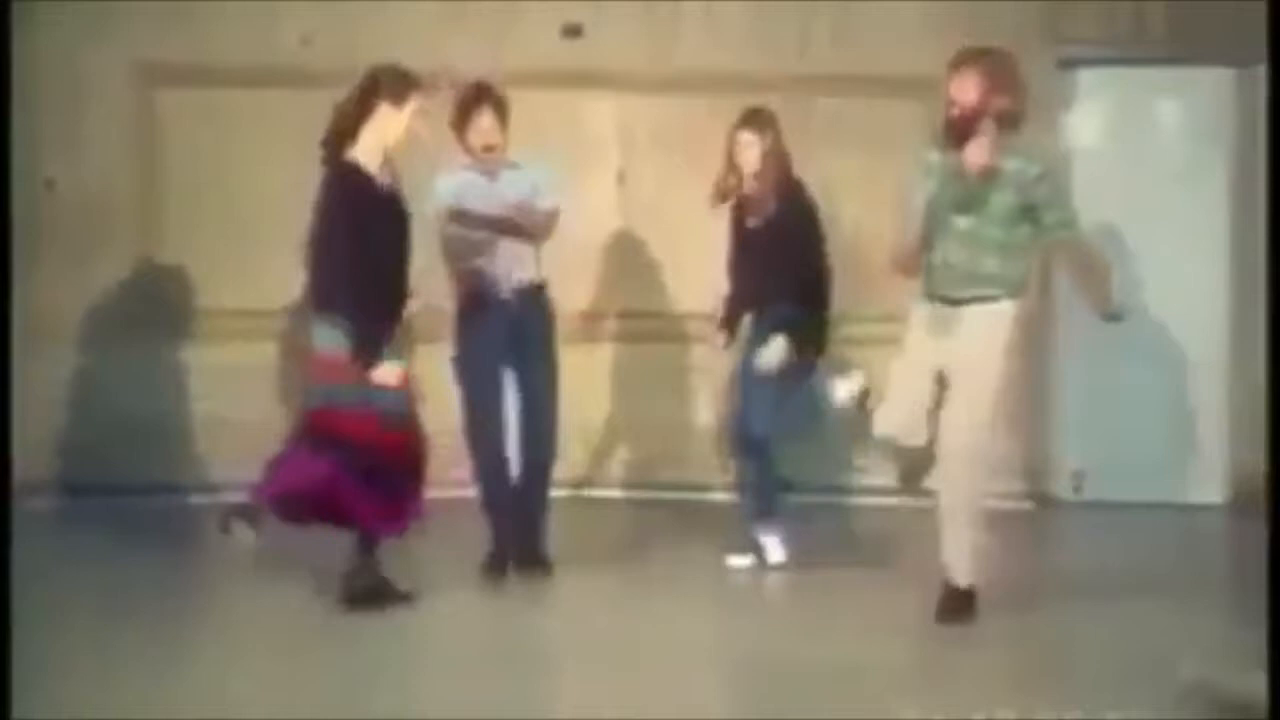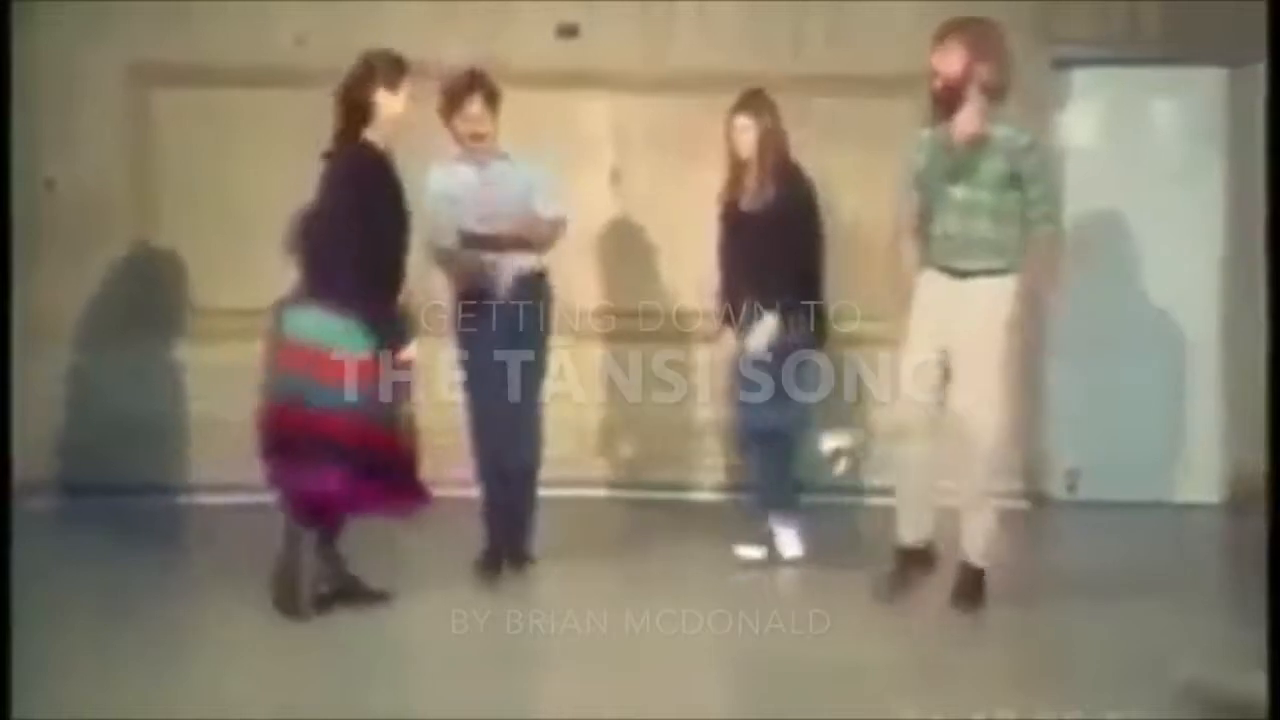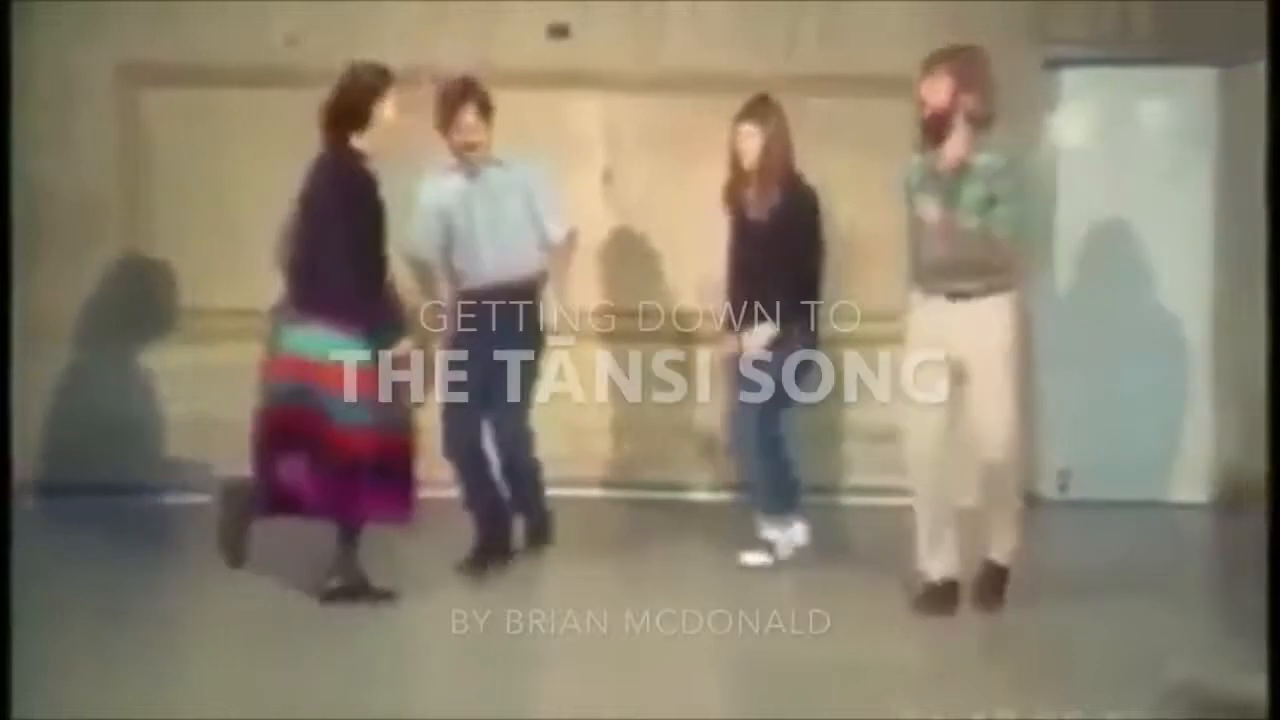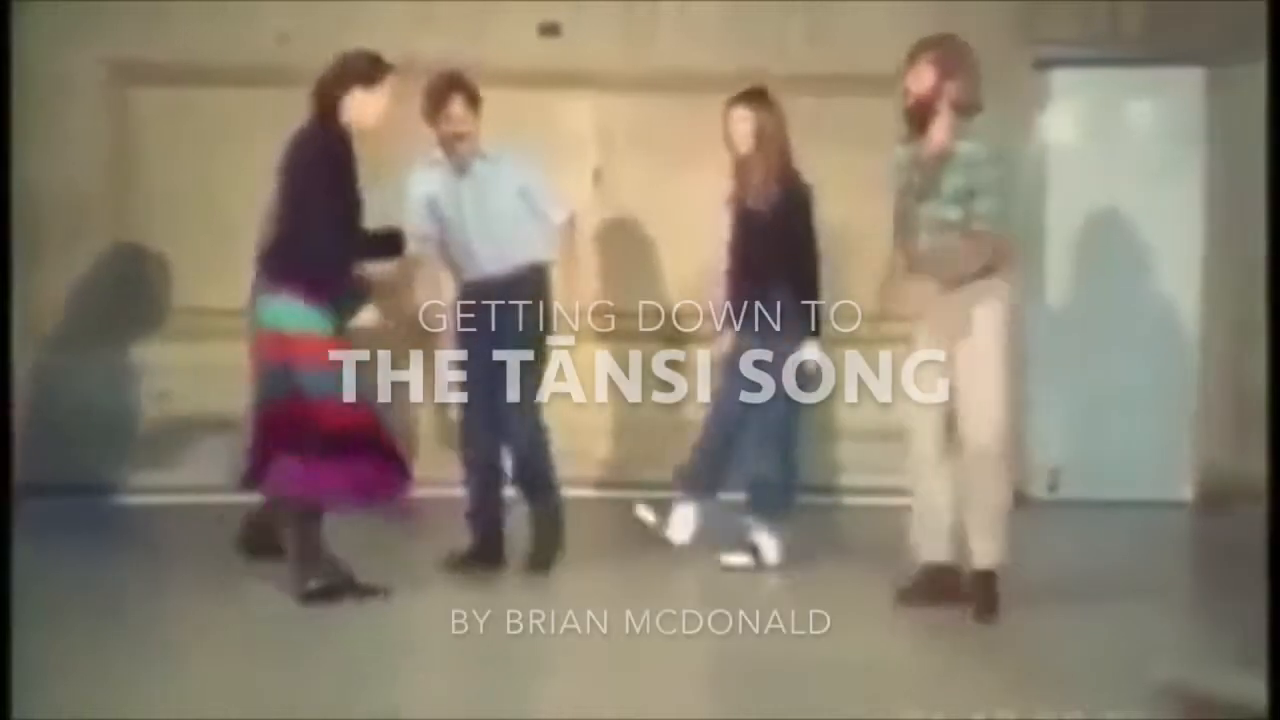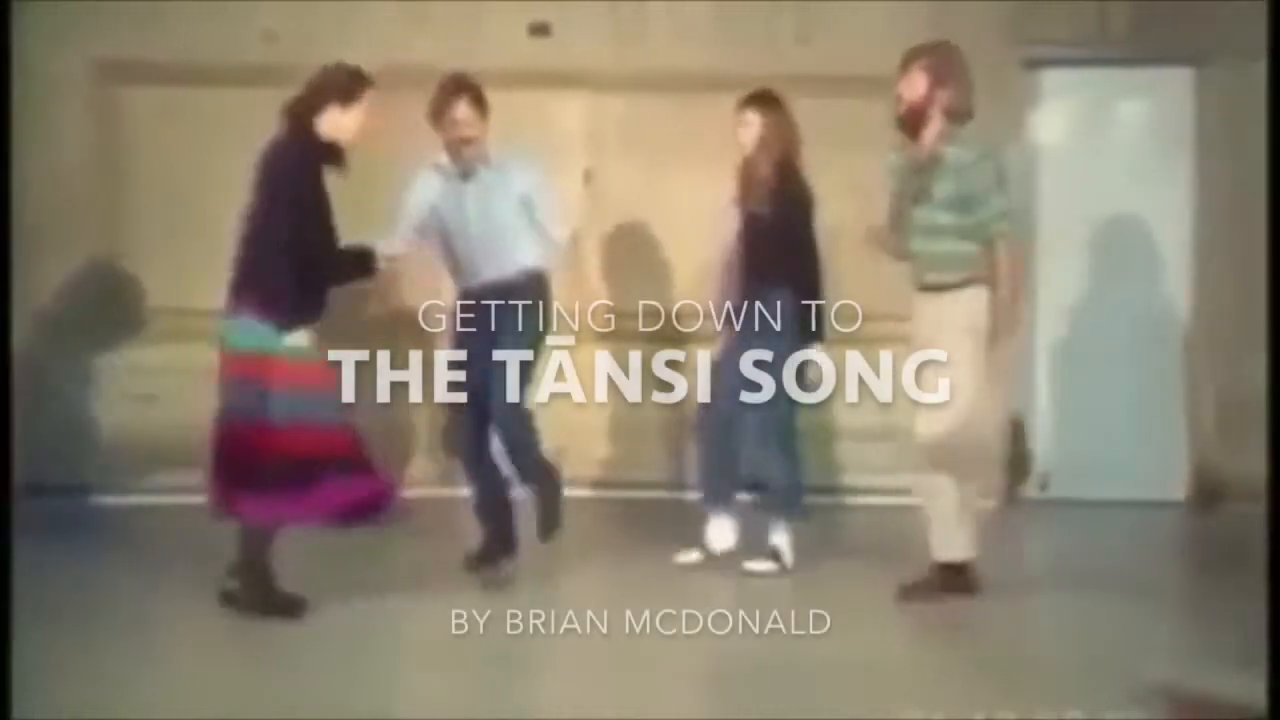
dt=0.2s
person 1, frame 1
left shoulder: (1028, 176)
right shoulder: (936, 164)
left elbow: (1069, 244)
left wrist: (1103, 299)
right wrist: (907, 254)
left hip: (987, 320)
right hip: (932, 313)
left knee: (965, 453)
right knee: (891, 428)
left ankle: (960, 580)
person 1, frame 2
left shoulder: (1017, 147)
right shoulder: (928, 142)
left elbow: (1043, 233)
right wrist: (910, 278)
left hip: (988, 294)
right hip: (935, 292)
left knee: (980, 429)
right knee: (916, 415)
left ankle: (974, 560)
right ankle: (913, 541)
person 1, frame 3
left shoulder: (995, 168)
right shoulder: (917, 168)
left elbow: (1007, 256)
left wrist: (959, 239)
left hip: (986, 313)
right hip: (928, 311)
left knee: (995, 443)
right knee: (924, 445)
left ankle: (997, 559)
right ankle: (938, 573)
person 1, frame 4
left shoulder: (976, 158)
right shoulder: (907, 155)
left elbow: (986, 244)
left wrist: (926, 274)
right wrist: (899, 277)
left hip: (976, 302)
right hip: (931, 304)
left knee: (981, 436)
right knee: (926, 432)
left ankle: (985, 568)
right ankle: (936, 560)
person 1, frame 5
left shoulder: (973, 162)
right shoulder: (904, 161)
left elbow: (1003, 247)
left wrist: (1003, 323)
right wrist: (886, 237)
left hip: (967, 305)
right hip: (928, 303)
left knee: (942, 429)
right knee: (927, 430)
right ankle: (953, 563)
person 2, frame 1
left shoulder: (383, 175)
right shoulder: (345, 182)
right elbow: (342, 274)
right wrist: (374, 354)
left hip: (371, 335)
right hip: (348, 339)
left knee: (388, 449)
left ankle: (364, 571)
person 2, frame 2
left shoulder: (352, 160)
right shoulder: (366, 166)
right elbow: (366, 259)
right wrist: (397, 335)
left hip: (327, 316)
right hip: (337, 324)
left knee: (348, 446)
right knee: (332, 443)
left ankle: (328, 570)
right ankle: (298, 561)
person 2, frame 3
left shoulder: (337, 170)
right shoulder: (346, 174)
right elbow: (352, 265)
right wrist: (392, 328)
left hip: (314, 328)
right hip: (332, 334)
left knee: (357, 449)
right knee: (355, 447)
left ankle: (345, 569)
right ankle: (255, 499)
person 2, frame 4
left shoulder: (324, 148)
right shoulder: (321, 145)
left elbow: (334, 236)
right elbow: (316, 229)
left wrist: (400, 241)
right wrist: (355, 299)
left hip: (297, 303)
right hip: (298, 307)
left knee: (304, 428)
right knee: (321, 428)
left ankle: (317, 566)
right ankle: (291, 543)
person 2, frame 5
left shoulder: (300, 156)
right shoulder: (292, 158)
right elbow: (274, 242)
left wrist: (373, 257)
right wrist: (291, 320)
left hip: (268, 324)
right hip: (268, 325)
left knee: (291, 445)
right knee: (284, 445)
left ankle: (252, 570)
right ankle: (246, 578)
person 3, frame 1
left shoulder: (530, 179)
right shoulder: (449, 186)
left elbow: (544, 224)
right elbow: (454, 251)
left wrist: (488, 219)
left hip: (529, 305)
right hip: (480, 310)
left knee: (540, 427)
right knee: (485, 429)
left ankle: (529, 540)
right ankle: (503, 540)
person 3, frame 2
left shoulder: (525, 171)
right shoulder: (442, 178)
left elbow: (551, 227)
right elbow: (441, 248)
left wrist: (506, 233)
right wrist: (471, 263)
left hip: (527, 297)
right hip: (478, 302)
left knee: (523, 417)
right knee: (488, 422)
left ankle: (516, 536)
right ankle: (499, 537)
person 3, frame 3
left shoulder: (523, 178)
right shoulder: (436, 188)
left elbow: (561, 237)
right elbow: (424, 258)
left wrist: (548, 287)
right wrist: (443, 305)
left hip: (520, 306)
right hip: (472, 310)
left knee: (506, 415)
right knee: (458, 428)
left ankle: (530, 506)
right ankle: (492, 536)
person 3, frame 4
left shoulder: (512, 168)
right shoulder: (425, 180)
left elbow: (562, 222)
right elbow: (415, 239)
left hip: (522, 291)
right hip: (475, 299)
left knee: (517, 406)
right knee: (478, 419)
left ankle: (546, 522)
right ankle: (488, 537)
person 3, frame 5
left shoulder: (519, 173)
right shoulder: (429, 185)
left elbow: (559, 237)
right elbow: (401, 242)
left hip: (522, 297)
right hip: (475, 305)
left knee: (503, 400)
right knee: (467, 424)
left ankle: (542, 479)
right ankle: (498, 533)
person 4, frame 1
left shoulder: (793, 203)
right shoulder: (744, 206)
left elbow: (811, 276)
left wrist: (789, 337)
right wrist: (728, 324)
left hip: (793, 331)
right hip: (764, 326)
left knee: (754, 426)
right knee: (747, 430)
right ankle: (767, 537)
person 4, frame 2
left shoulder: (793, 187)
right shoulder: (736, 192)
left elbow: (807, 261)
left wrist: (777, 318)
right wrist: (732, 318)
left hip: (790, 321)
right hip: (757, 321)
left knee: (757, 418)
right knee: (756, 422)
right ankle: (785, 530)
person 4, frame 3
left shoulder: (796, 198)
right shoulder: (742, 195)
left elbow: (804, 271)
left wrist: (767, 326)
right wrist: (736, 326)
left hip: (784, 333)
right hip: (757, 327)
left knee: (751, 427)
right knee: (752, 428)
left ankle: (779, 527)
right ankle: (785, 523)
person 4, frame 4
left shoulder: (788, 189)
right shoulder: (749, 189)
left elbow: (805, 261)
left wrist: (809, 334)
right wrist: (737, 326)
left hip: (780, 321)
right hip: (756, 321)
left knee: (764, 425)
right knee: (732, 421)
left ankle: (764, 535)
right ankle: (684, 513)
person 4, frame 5
left shoulder: (787, 190)
right shoulder: (756, 188)
left elbow: (805, 266)
left wrist: (810, 339)
right wrist: (733, 326)
left hip: (779, 321)
right hip: (755, 320)
left knee: (767, 425)
right knee: (720, 420)
left ankle: (779, 539)
right ankle: (719, 528)
